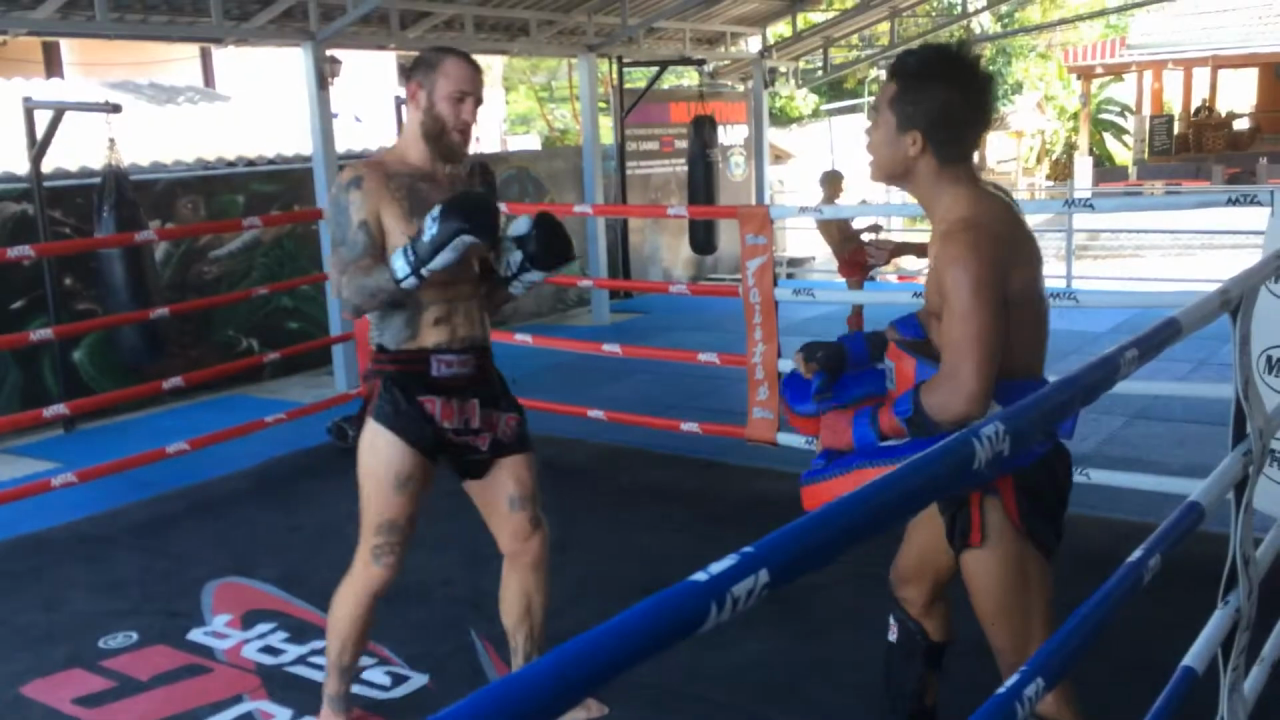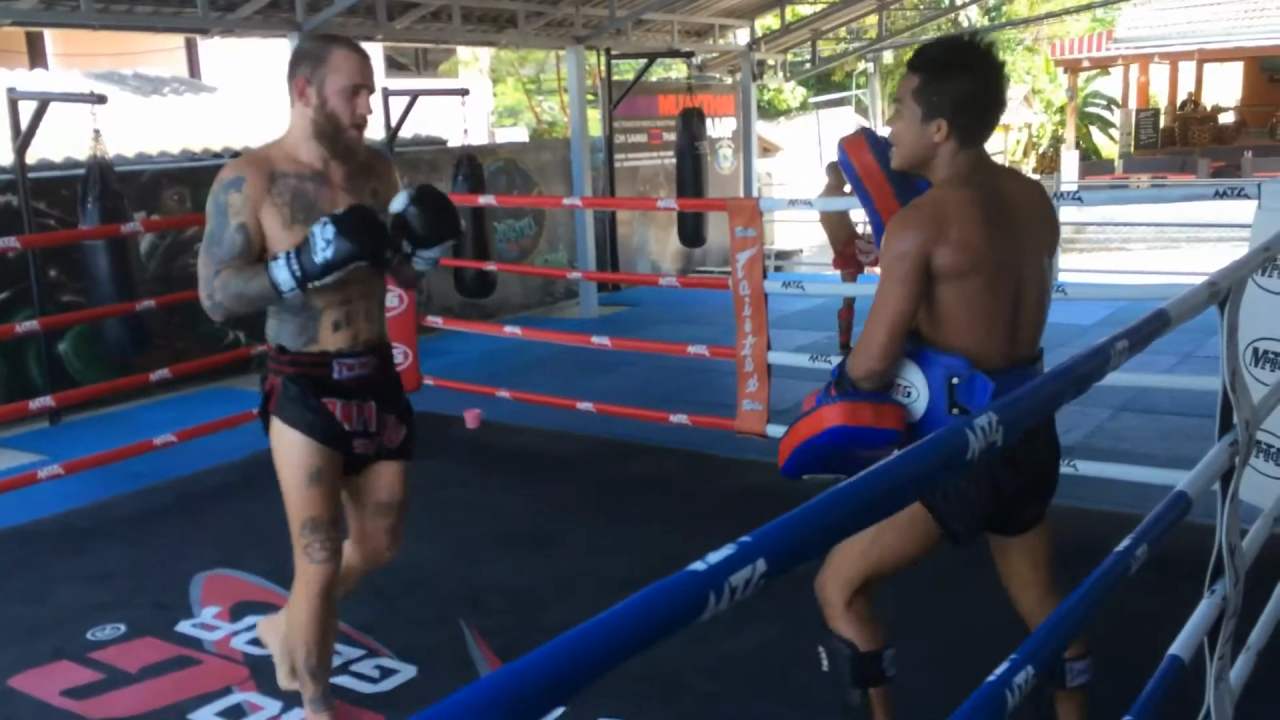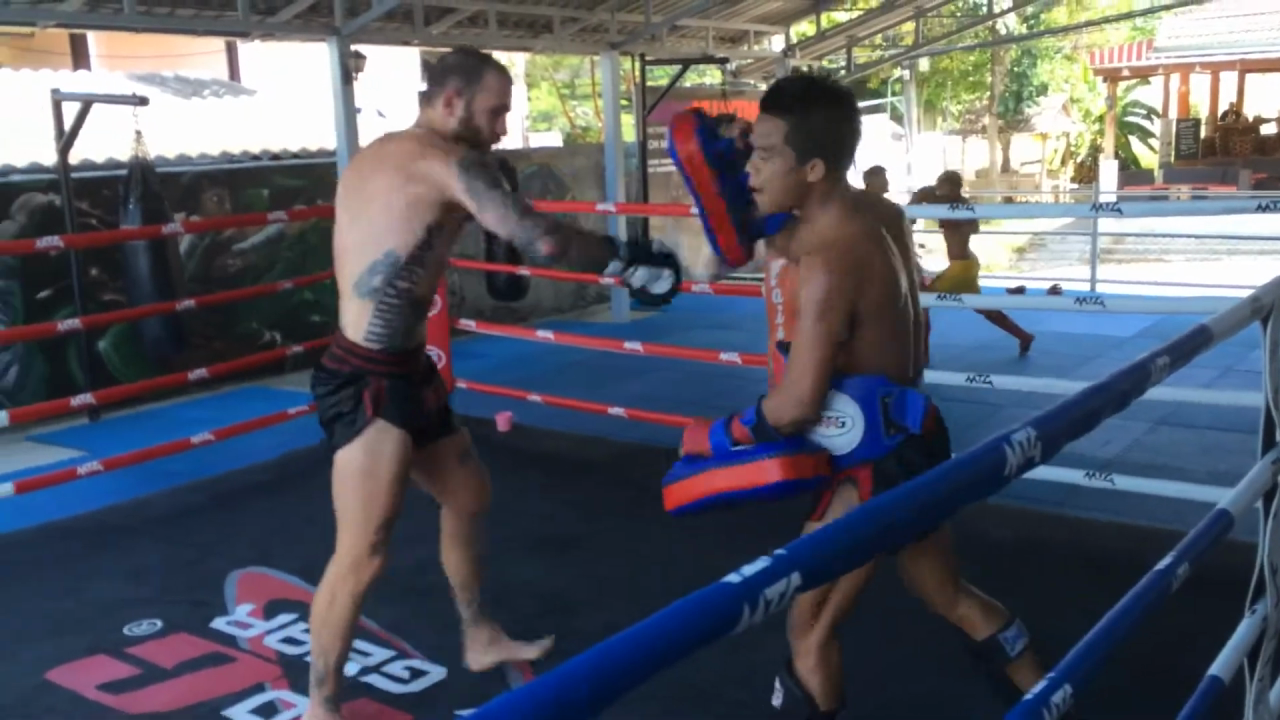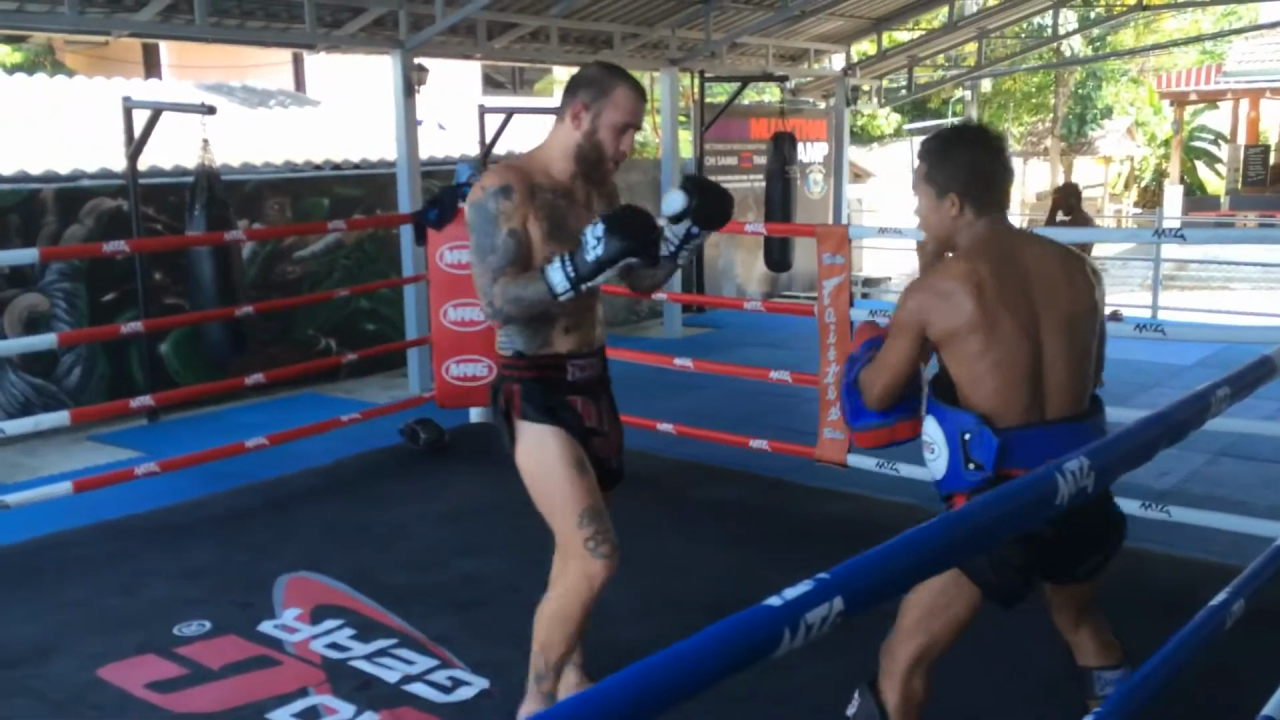
dt=0.5s
person 1, frame 1
left shoulder: (467, 185)
right shoulder: (365, 184)
right elbow: (349, 292)
left wrist: (523, 262)
right wrist: (428, 252)
left hip: (477, 384)
right hip: (403, 391)
left knee: (528, 543)
right knee: (378, 566)
person 1, frame 2
left shoulder: (375, 169)
right shoulder: (248, 179)
left elbow: (407, 275)
right elbow: (217, 296)
left wrist: (422, 241)
right wrist: (306, 262)
left hip: (376, 379)
right hip: (303, 392)
left knee: (376, 545)
right knee: (318, 566)
left ankle: (286, 629)
person 1, frame 3
left shoulder: (375, 156)
right shoulder: (439, 161)
right elbow: (538, 237)
left wrist: (446, 242)
right wrist: (626, 255)
left hip: (394, 367)
right hip: (370, 382)
left knee: (466, 496)
right knee: (362, 558)
left ankle: (479, 638)
person 1, frame 4
left shoulder: (596, 188)
right shoulder: (504, 188)
left elbow: (639, 281)
right elbow: (498, 300)
left wrist: (679, 228)
right wrist: (582, 262)
left hip: (590, 380)
right hip: (535, 392)
left knee: (582, 546)
right knee: (593, 558)
person 2, frame 1
left shoulder: (970, 241)
right shoulder: (974, 215)
left elbow: (962, 394)
left wrist: (863, 427)
right wrist: (853, 351)
left hip: (1003, 470)
left knee: (1025, 663)
right knee: (910, 588)
person 2, frame 2
left shoulder: (922, 221)
right shoulder: (1034, 201)
left elbow: (874, 361)
left wrist: (835, 392)
right hip: (1027, 434)
left knee: (838, 589)
right knee: (1041, 604)
person 2, frame 3
left shoulder: (827, 260)
right shoulder: (879, 214)
left elbow: (796, 405)
left wrist: (728, 435)
left hip: (875, 465)
right hip: (918, 444)
left knee: (811, 633)
right knee: (951, 595)
person 2, frame 4
left shoulder: (934, 293)
right shoulder: (1074, 267)
left elbow: (876, 398)
left wrist: (866, 353)
right hip: (1081, 491)
left knee: (902, 660)
right knee: (1078, 620)
